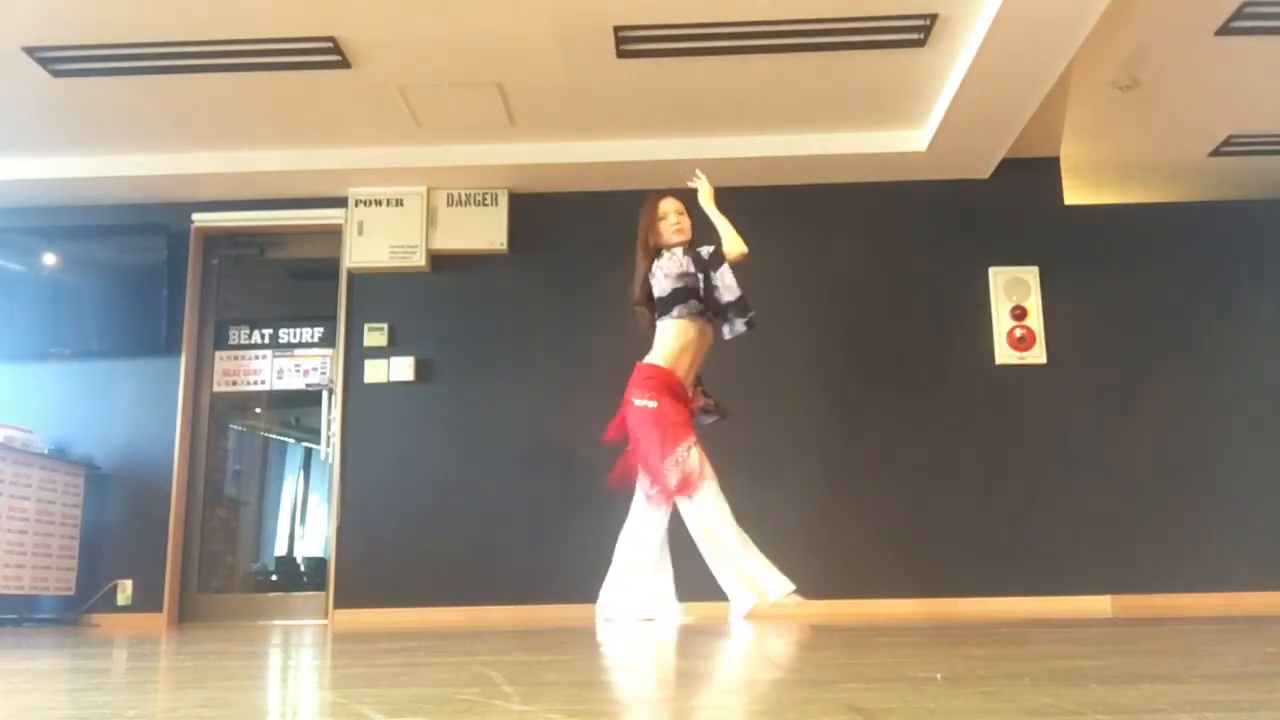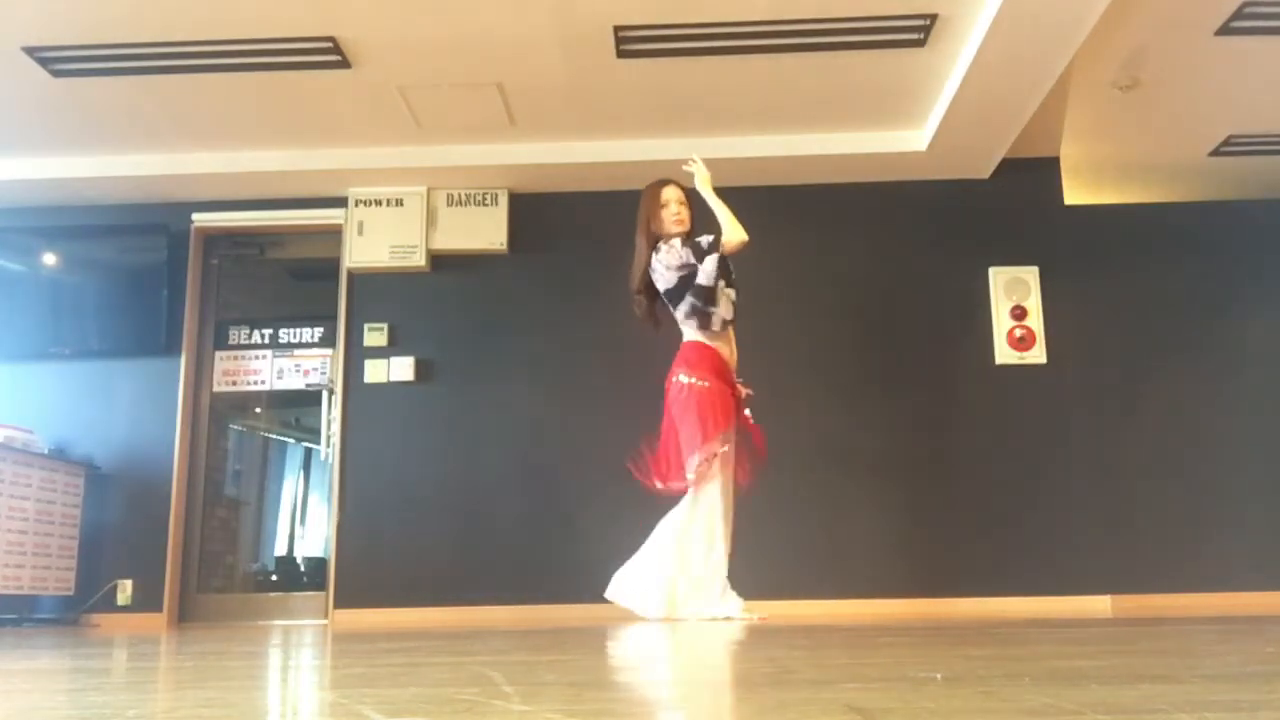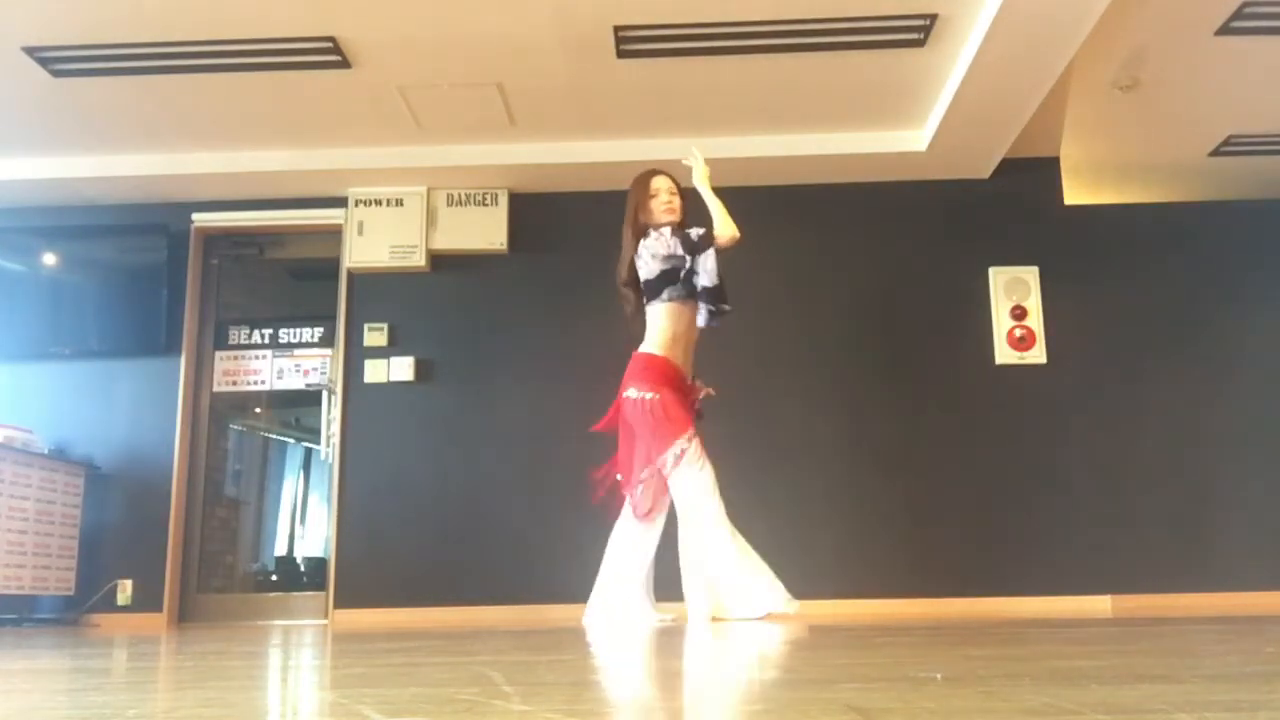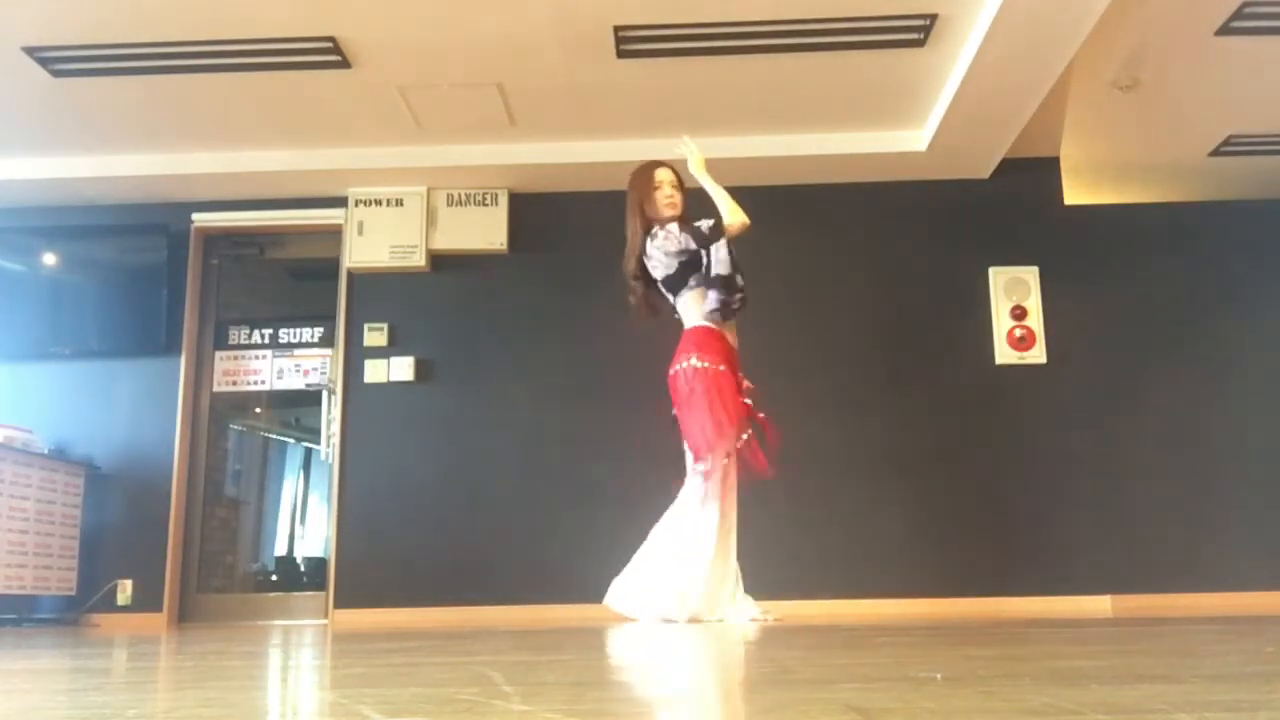
dt=0.5s
person 1, frame 1
left shoulder: (689, 267)
right shoulder: (671, 262)
right elbow: (738, 250)
right wrist: (709, 203)
left hip: (669, 395)
right hip: (656, 390)
left knee: (658, 499)
right knee: (702, 496)
left ankle: (632, 600)
right ankle: (752, 588)
person 1, frame 2
left shoulder: (690, 257)
right shoulder: (670, 253)
right elbow: (738, 238)
right wrist: (709, 189)
left hip: (715, 381)
right hip: (700, 374)
left knee: (712, 493)
right knee: (706, 492)
left ankle: (698, 595)
right ankle: (699, 596)
person 1, frame 3
left shoulder: (675, 248)
right shoulder: (658, 243)
right elbow: (729, 234)
right wrist: (706, 185)
left hip: (671, 382)
right hip: (655, 380)
left knee: (650, 495)
right knee: (697, 490)
left ankle: (620, 601)
right ankle: (737, 594)
person 1, frame 4
left shoulder: (673, 244)
right shoulder: (665, 237)
right elbow: (738, 221)
right wrist: (704, 173)
left hip: (709, 364)
right hip: (705, 360)
left knee: (712, 485)
right knee: (710, 483)
left ankle: (683, 594)
right ankle: (712, 598)
